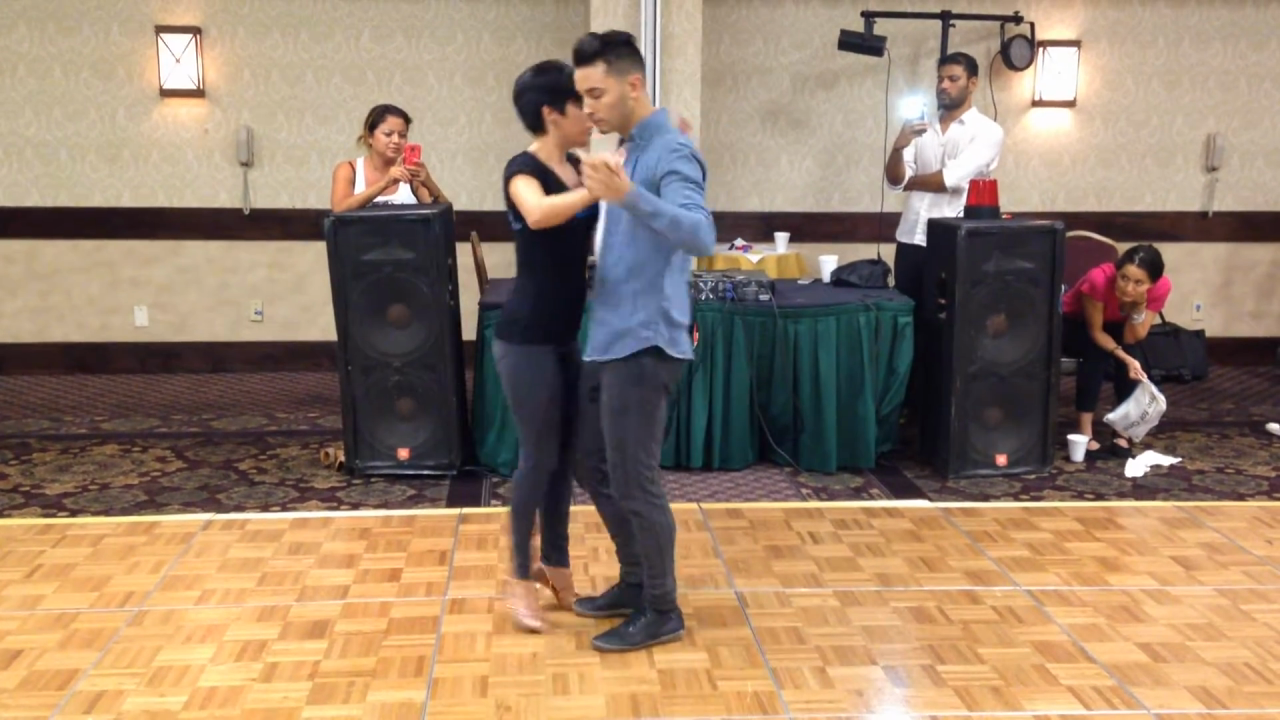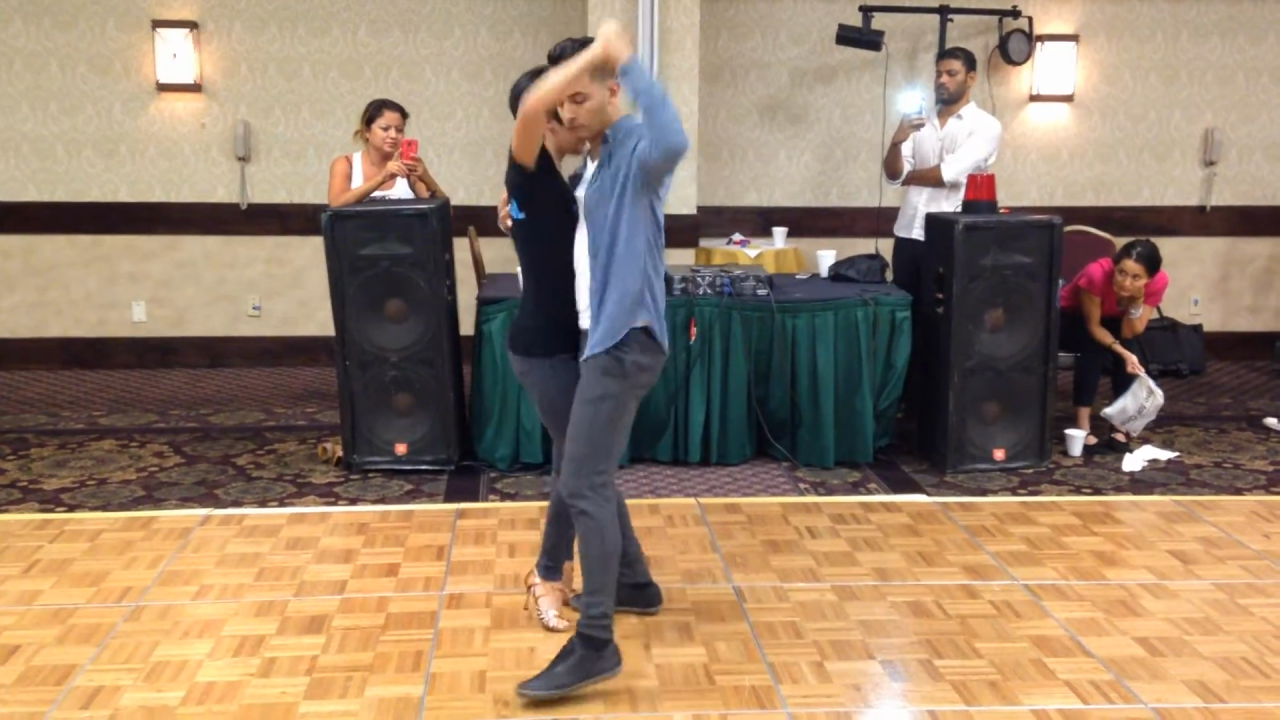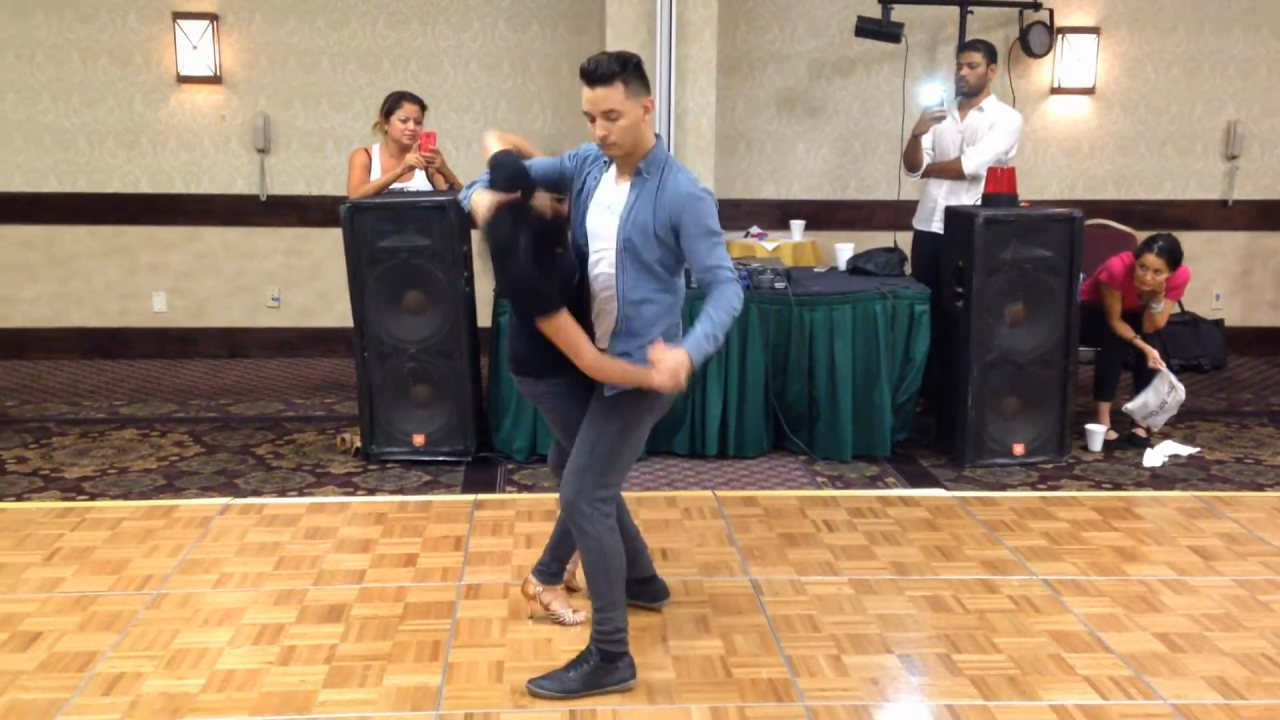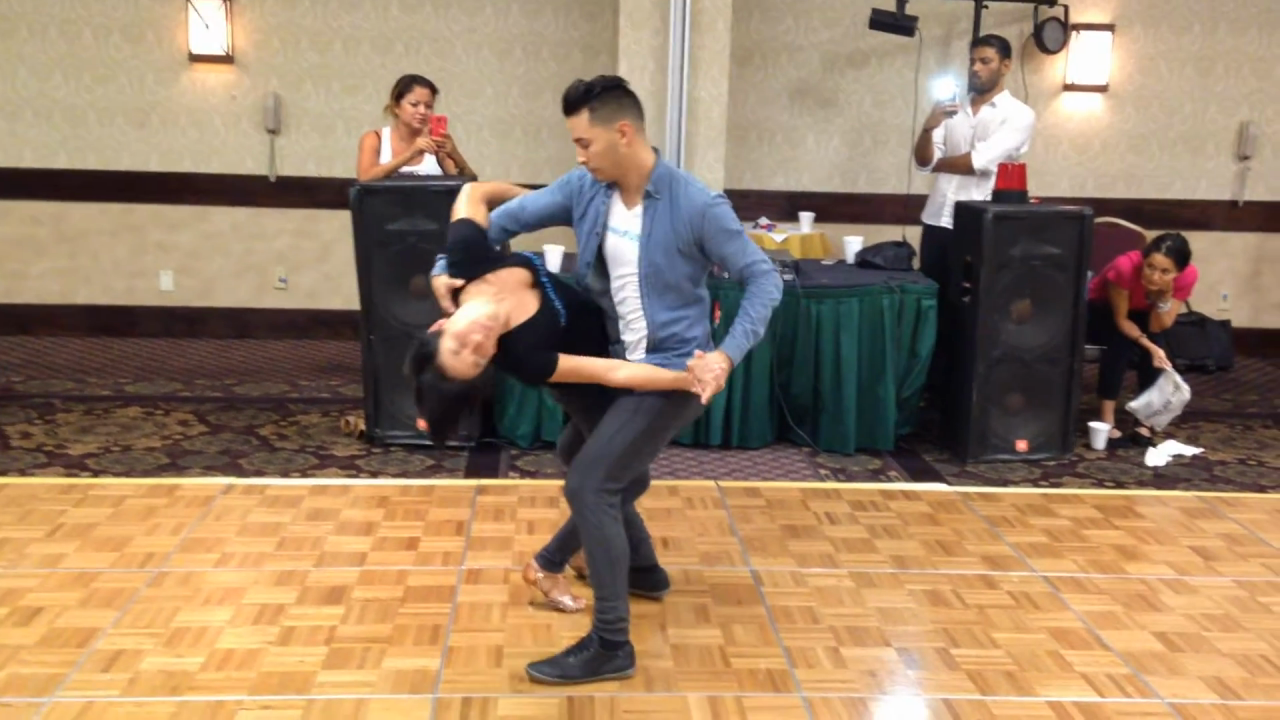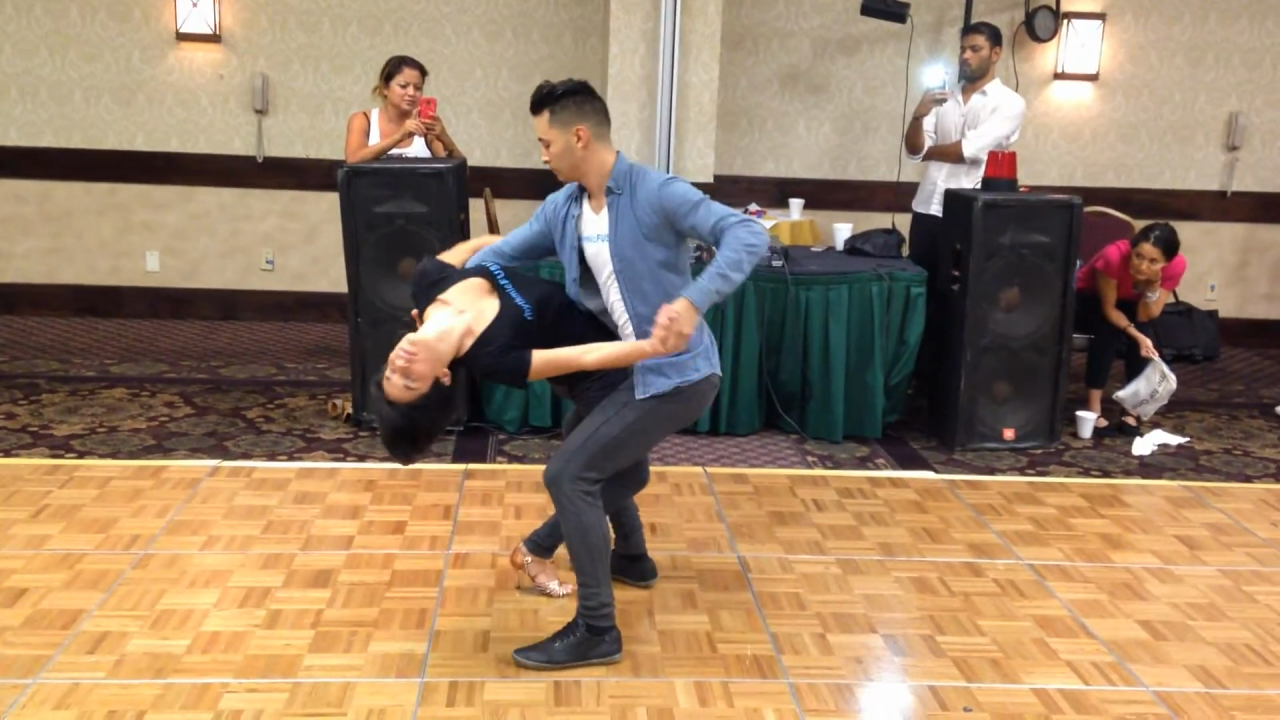
dt=0.5s
person 1, frame 1
left shoulder: (671, 154)
right shoulder: (625, 150)
left elbow: (700, 235)
left wrist: (630, 197)
left hip: (644, 341)
right hip: (611, 337)
left knee: (634, 479)
right knee: (594, 469)
left ankle: (661, 609)
right ankle: (636, 583)
person 1, frame 2
left shoulder: (638, 148)
right shoulder: (593, 161)
left elbow: (676, 141)
left wrist: (628, 60)
left hip: (626, 338)
right hip: (601, 335)
left knee: (581, 483)
right knee: (593, 474)
left ankle: (595, 643)
right ankle: (634, 583)
person 1, frame 3
left shoulder: (683, 195)
right shoulder: (589, 164)
left elbow: (723, 287)
right elbow: (520, 171)
left wrist: (689, 351)
right wrist: (482, 194)
left hip: (643, 364)
right hip: (597, 355)
left knee: (583, 495)
right knee: (590, 479)
left ankle: (609, 657)
right ankle: (640, 578)
person 1, frame 4
left shoulder: (698, 207)
right shoulder: (585, 190)
left elbow: (763, 280)
right elbow: (512, 215)
left wrist: (727, 355)
right wrist: (449, 266)
left hip: (674, 371)
right hip: (620, 362)
left knee: (590, 485)
right knee: (595, 466)
left ankle: (610, 645)
right ankle: (636, 565)
person 1, frame 5
left shoulder: (656, 194)
right shoulder: (562, 207)
left elbow: (749, 236)
right elbow: (504, 254)
left wrist: (694, 301)
left hip: (678, 374)
right hip: (639, 369)
left knee: (569, 473)
right knee: (606, 466)
left ankle: (596, 631)
person 2, frame 1
left shoulder: (577, 169)
right shoulder: (523, 170)
right elbow: (539, 214)
right wrist: (596, 191)
left hip: (565, 336)
right hip: (526, 339)
left knee: (566, 454)
right knee: (538, 457)
left ankle: (555, 566)
right ankle: (521, 576)
person 2, frame 2
left shoulder: (554, 175)
right shoulder: (529, 165)
right elbow: (530, 105)
left hip: (563, 341)
right hip: (543, 347)
left ankle: (560, 566)
right ankle: (548, 576)
person 2, frame 3
left shoulder: (509, 189)
right shoulder: (533, 278)
left elbow: (497, 140)
right elbow: (591, 362)
right wrist: (657, 376)
right hip: (538, 367)
left knee: (572, 466)
left ankle: (576, 559)
right ankle: (547, 581)
person 2, frame 4
left shoulder: (466, 255)
right shoulder: (519, 355)
left elbow: (473, 192)
right elbow: (612, 373)
right wrist: (688, 380)
right ankle: (547, 567)
person 2, frame 5
left shoulder: (428, 282)
right shoulder: (490, 359)
left elbow: (472, 247)
right elbow: (586, 358)
right wrist: (657, 347)
right ankle: (536, 552)
person 3, frame 1
left shoulder: (987, 131)
right shoulder: (922, 126)
left elbow: (952, 179)
right elbow: (894, 180)
left wrist: (909, 181)
right wrist: (898, 147)
right hip: (910, 239)
right ankle: (910, 397)
person 3, frame 2
left shoulder: (985, 125)
right shoulder: (920, 121)
left elbow: (950, 173)
right elbow: (892, 174)
left wrist: (909, 176)
right wrist: (896, 142)
right hip: (909, 233)
right knee: (906, 314)
right ankle: (907, 392)
person 3, frame 3
left shoulder: (1006, 118)
right shoulder: (941, 113)
left elbow: (970, 166)
right elbow: (912, 166)
left wrist: (927, 168)
right wrist: (917, 134)
right hip: (928, 225)
right ankle: (927, 387)
person 3, frame 4
left shoulder: (1019, 114)
right shoulder: (953, 109)
left elbow: (980, 161)
right elbow: (922, 161)
left wrist: (938, 163)
right wrist: (928, 128)
right hip: (937, 221)
right ankle: (932, 382)
person 3, frame 5
left shoulder: (1009, 103)
right shoulder: (943, 97)
left elbow: (971, 150)
right elbow: (913, 149)
left wrist: (927, 150)
right wrist: (918, 116)
right hip: (927, 208)
right knee: (920, 291)
right ankle: (920, 370)
person 4, frame 1
left shoulder: (1161, 287)
right shoulder: (1099, 279)
left elbow: (1131, 339)
right elbow: (1095, 332)
left wrist: (1139, 306)
right wrist: (1125, 358)
left hip: (1114, 326)
right hip: (1073, 325)
left knee: (1131, 350)
right knee: (1097, 351)
left ankle: (1123, 430)
right ankle: (1085, 433)
person 4, frame 2
left shoulder: (1158, 282)
right shoulder: (1096, 274)
left elbow: (1129, 333)
right elbow: (1092, 326)
left wrist: (1137, 301)
right wrist: (1122, 353)
left hip: (1112, 321)
right hip: (1070, 320)
left knee: (1128, 344)
right knee: (1094, 346)
left ankle: (1120, 426)
right ankle: (1082, 427)
person 4, frame 3
left shoulder: (1180, 276)
right shoulder: (1117, 267)
left elbow: (1151, 328)
right elbow: (1114, 320)
left wrist: (1158, 295)
right wrist: (1144, 347)
left hip: (1133, 316)
right hip: (1092, 314)
left knee: (1150, 340)
right knee: (1115, 340)
left ankle: (1141, 421)
right ankle: (1103, 422)
person 4, frame 4
left shoulder: (1188, 276)
right shoulder: (1125, 266)
left elbow: (1157, 327)
right elbow: (1120, 319)
left wrist: (1165, 295)
right wrist: (1149, 346)
left hip: (1141, 315)
right hip: (1099, 313)
left knee: (1155, 339)
right knee: (1121, 340)
left ankle: (1144, 421)
right ankle: (1107, 420)
person 4, frame 5
left shoulder: (1176, 265)
right shoulder: (1114, 256)
left elbow: (1145, 317)
right elbow: (1108, 309)
left wrist: (1153, 284)
right wrist: (1137, 336)
left hip: (1129, 304)
right hip: (1088, 302)
left knee: (1143, 329)
right knee: (1109, 329)
left ankle: (1131, 410)
right ankle: (1094, 409)
